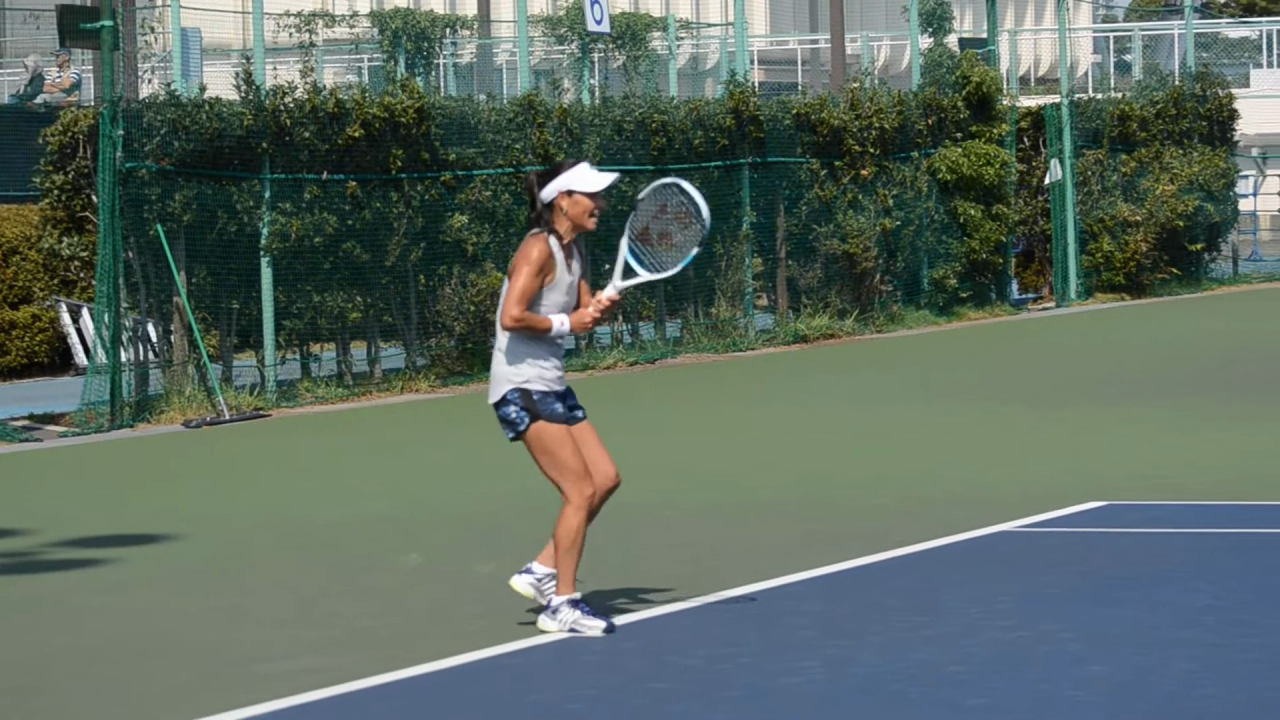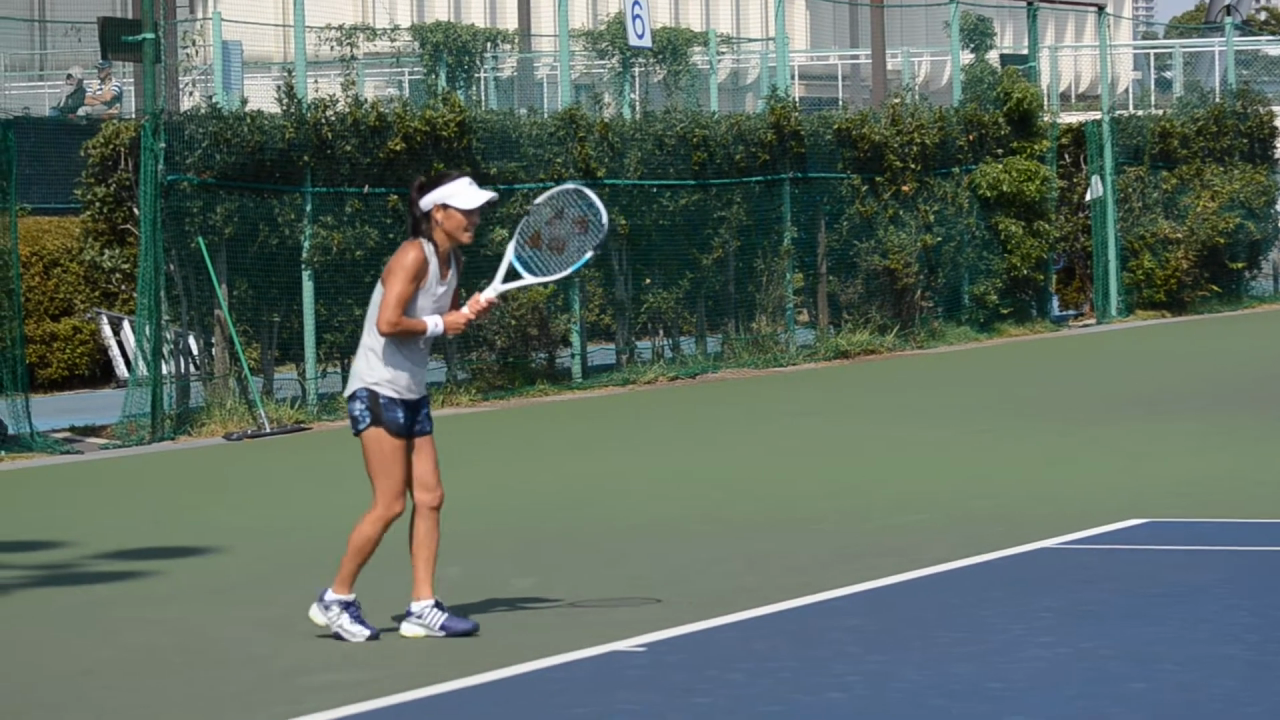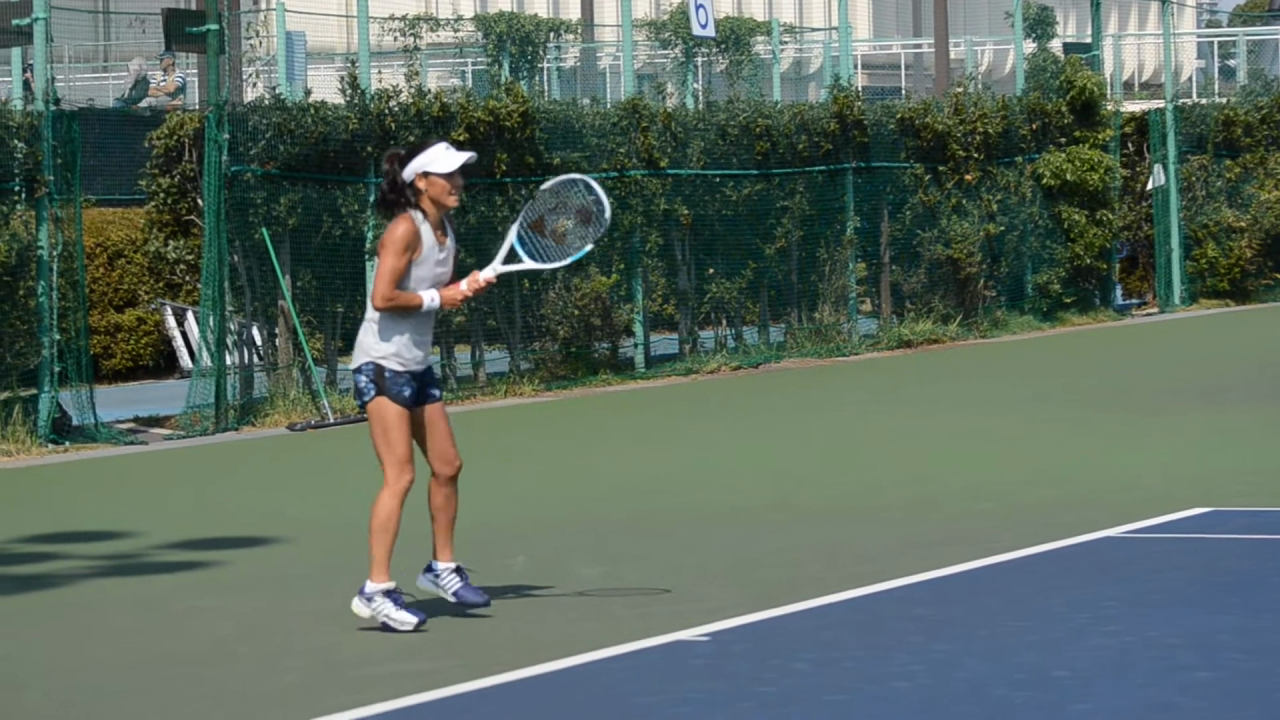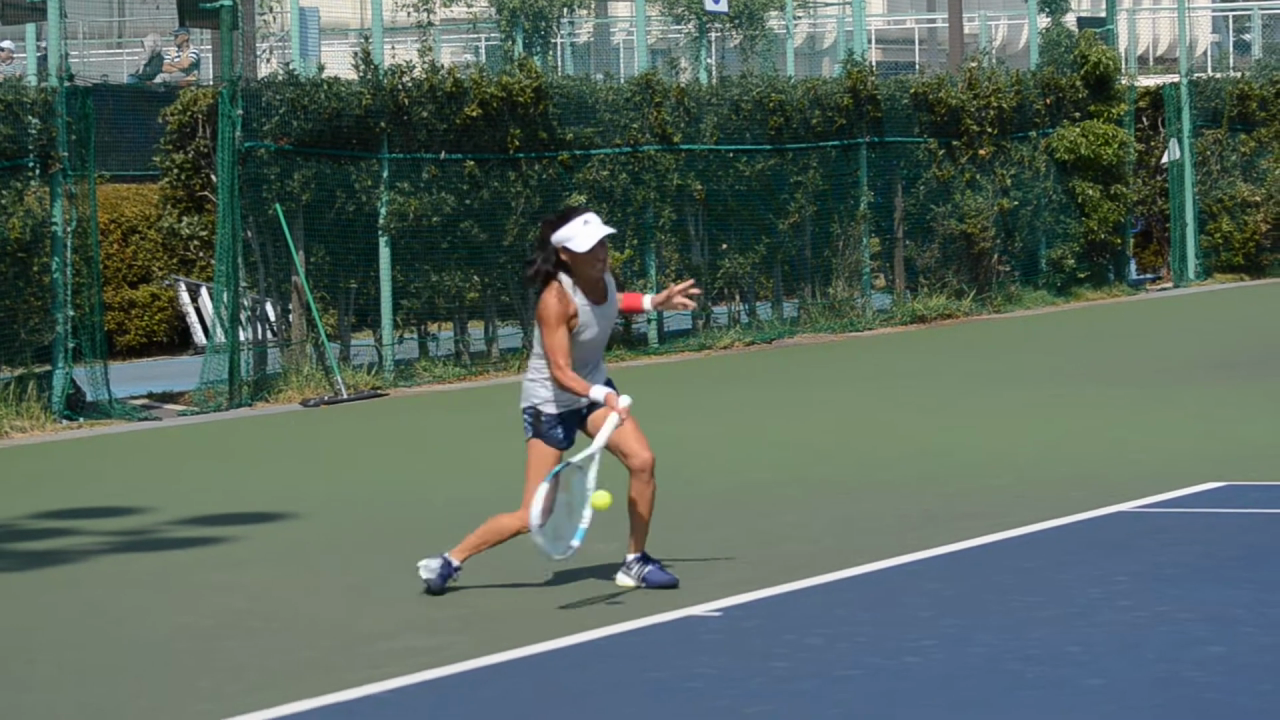
dt=1s
person 1, frame 1
left shoulder: (572, 248)
right shoulder: (538, 248)
left elbow: (584, 317)
right elbow: (511, 318)
left wrist: (597, 307)
right wrist: (564, 323)
left hip: (551, 386)
right hip: (521, 387)
left knee: (607, 478)
right knee: (581, 491)
left ankle: (541, 572)
right ankle: (561, 604)
person 1, frame 2
left shoulder: (453, 259)
right shoulder: (414, 255)
right elbow: (387, 324)
left wrist: (469, 312)
right wrist: (440, 324)
left hip: (411, 392)
right hip: (377, 390)
left knee: (430, 498)
right knee: (390, 504)
left ankle: (424, 607)
right ankle: (336, 598)
person 1, frame 3
left shoulder: (446, 226)
right shoulder: (405, 229)
right elbow: (382, 299)
left wrist: (466, 288)
right wrist: (437, 298)
left hip: (415, 364)
right hip: (383, 364)
left knee: (448, 468)
right knee: (400, 477)
left ankle: (443, 570)
right ankle: (375, 589)
person 1, frame 4
left shoulder: (602, 271)
right shoulder: (554, 299)
right elbow: (561, 374)
left wrist: (655, 301)
right wrist: (605, 398)
left hip: (593, 389)
right hip: (551, 402)
left knee: (642, 460)
right knee: (534, 516)
left ankle: (636, 561)
right ankle: (450, 559)
